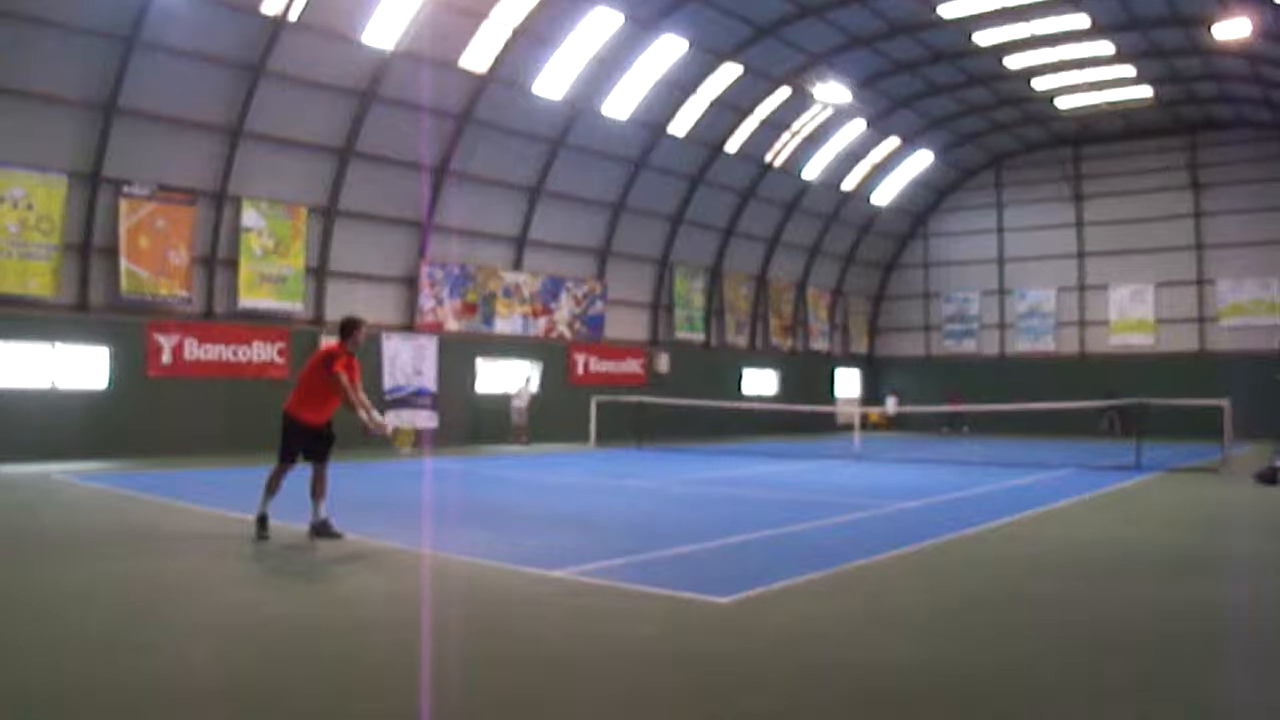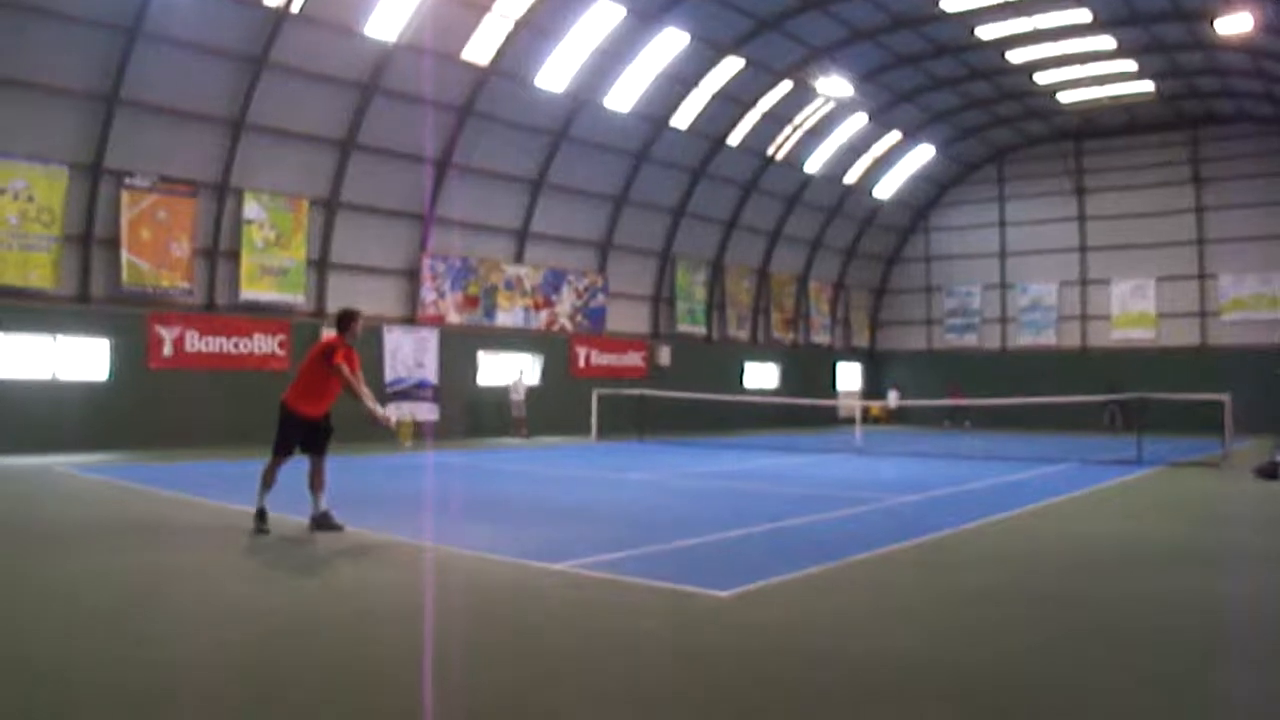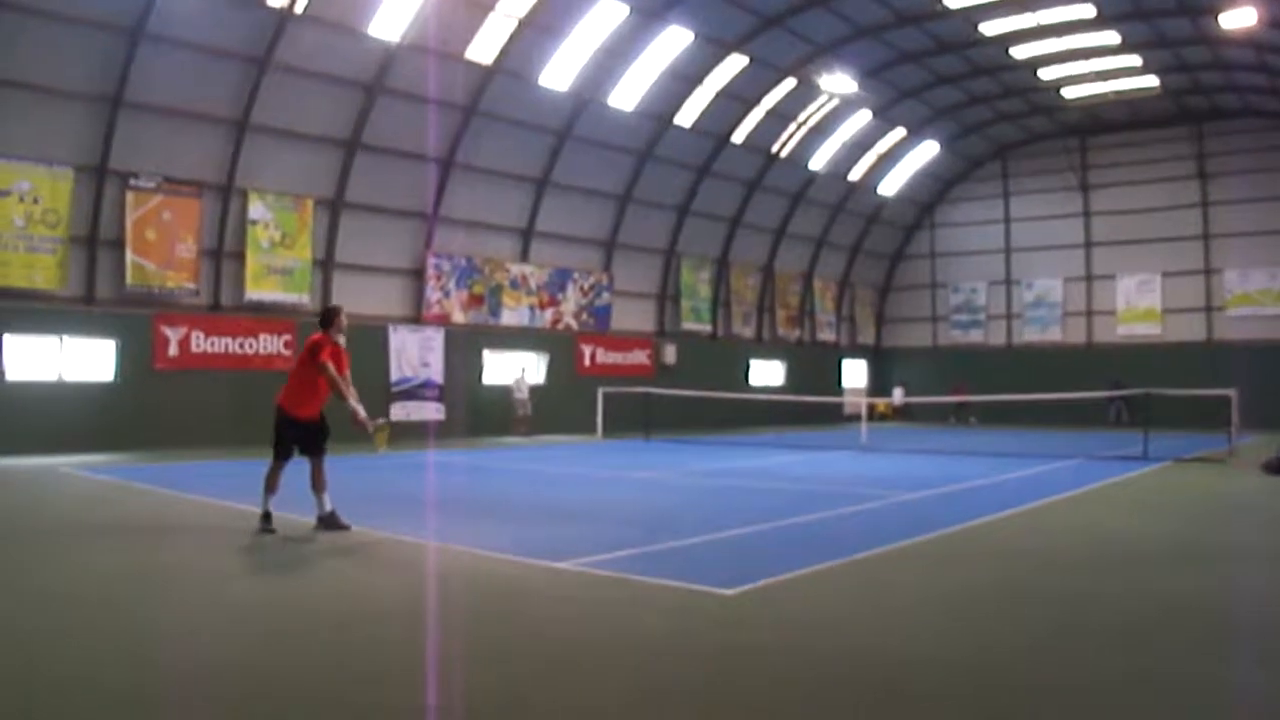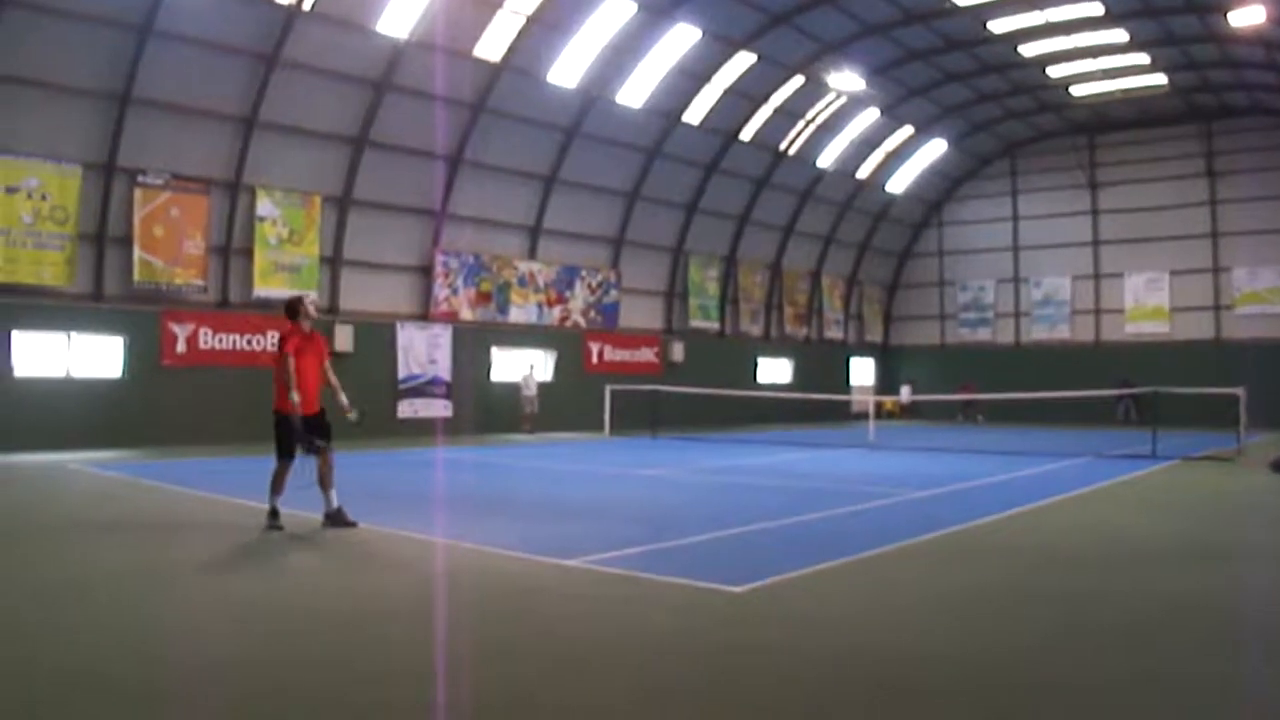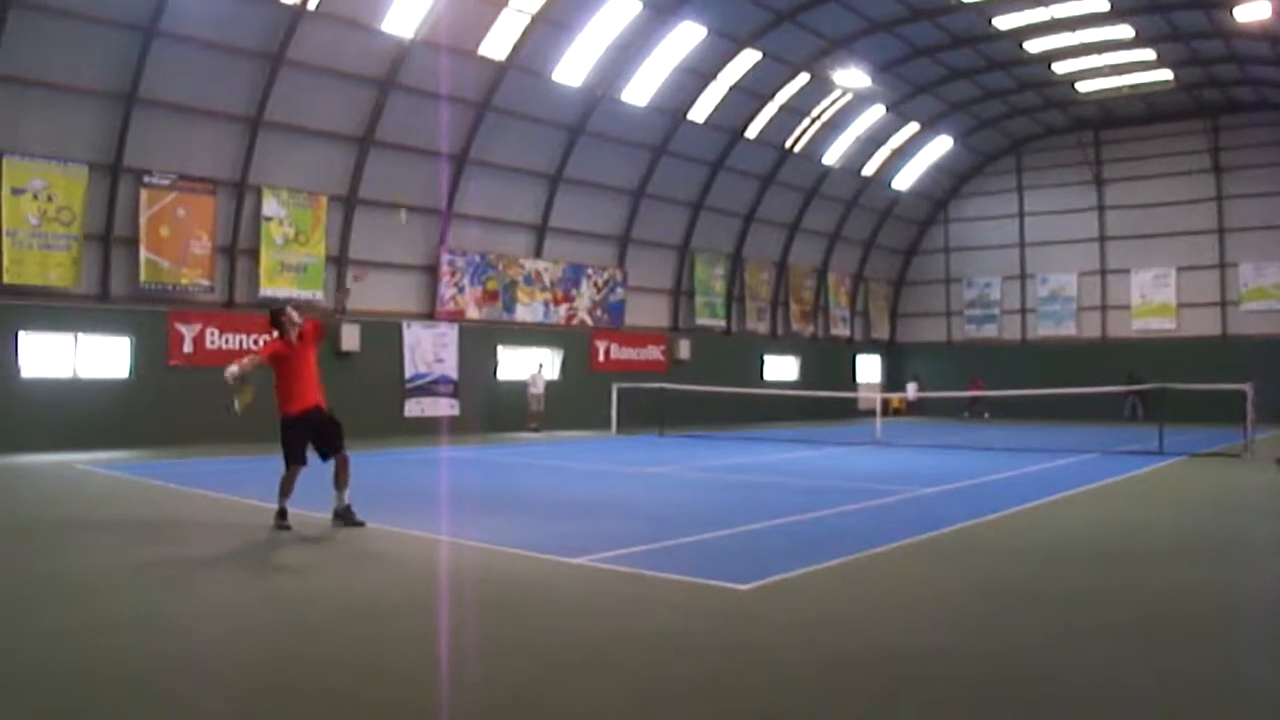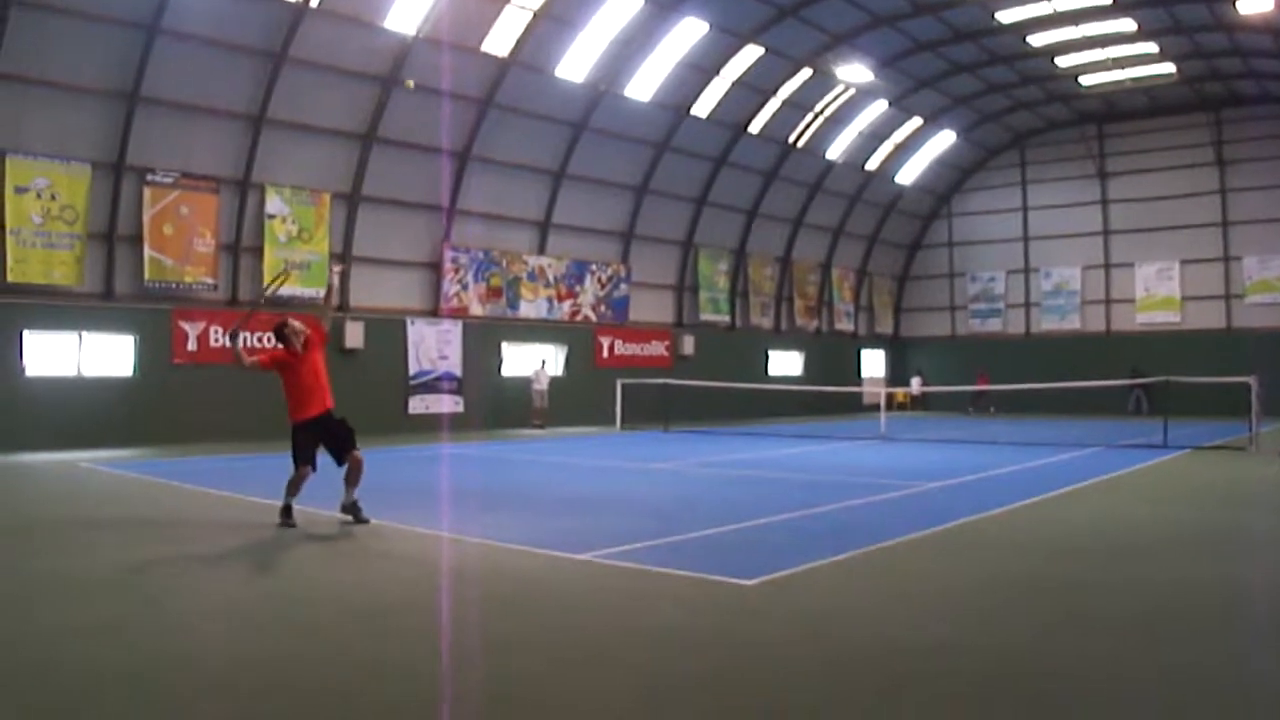
dt=0.3s
person 1, frame 1
left shoulder: (352, 361)
right shoulder: (333, 354)
left elbow: (358, 393)
right elbow: (344, 390)
left wrist: (376, 417)
right wrist: (365, 418)
left hip: (320, 420)
right hip: (298, 417)
left knee: (321, 467)
right knee: (284, 466)
left ankle: (319, 521)
right ankle: (262, 516)
person 1, frame 2
left shoulder: (350, 353)
right shoulder: (332, 346)
left elbow: (360, 384)
right elbow: (348, 382)
left wrist: (380, 411)
right wrist: (372, 408)
left hip: (318, 414)
right hip: (295, 410)
left knee: (318, 460)
right knee: (279, 459)
left ankle: (319, 513)
right ankle: (261, 510)
person 1, frame 3
left shoulder: (339, 350)
right shoulder: (318, 344)
left elbow: (347, 384)
right elbow: (333, 380)
left wrist: (360, 412)
right wrist: (354, 408)
left hip: (313, 414)
right hip: (290, 413)
left knee: (318, 461)
right knee: (279, 463)
left ankle: (325, 513)
right ankle: (266, 513)
person 1, frame 4
left shoulder: (318, 339)
right shoulder: (290, 336)
left elbow: (327, 371)
right elbow: (289, 368)
left wrist: (341, 396)
right wrist: (293, 396)
left hip: (313, 410)
right hip: (288, 411)
left knee: (325, 457)
right knee: (285, 462)
left ankle: (332, 510)
right ankle: (273, 511)
person 1, frame 5
left shoulder: (310, 333)
right shoulder: (275, 347)
left elbow: (336, 314)
right elbow: (253, 360)
right wrist: (234, 368)
left hip: (318, 409)
right hip: (293, 416)
left knee: (342, 457)
right knee: (294, 468)
left ankle: (343, 509)
right ankle: (281, 511)
person 1, frame 6
left shoulder: (314, 342)
right shoulder: (280, 356)
left elbow: (328, 309)
right elbow: (248, 362)
left wrist: (333, 281)
right wrist: (237, 344)
left hip: (327, 416)
right hip: (303, 422)
left knee: (356, 459)
right knee: (304, 471)
left ankle: (350, 502)
right ankle: (286, 507)
